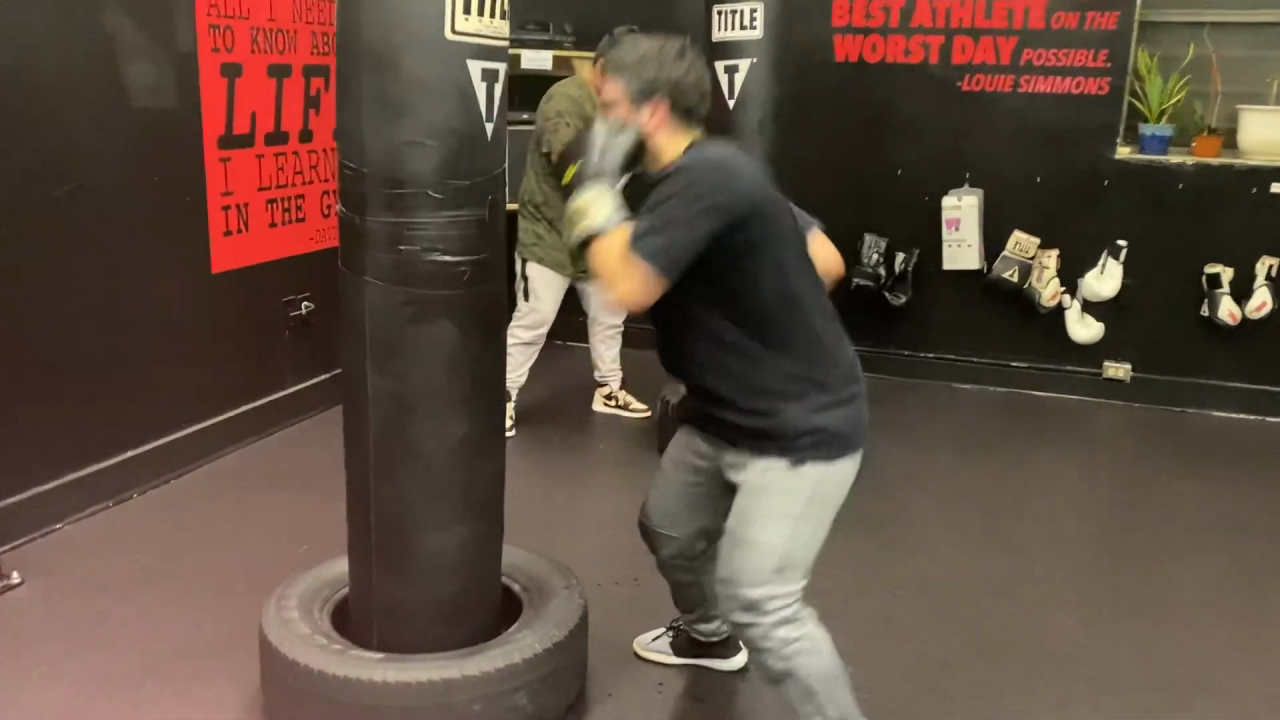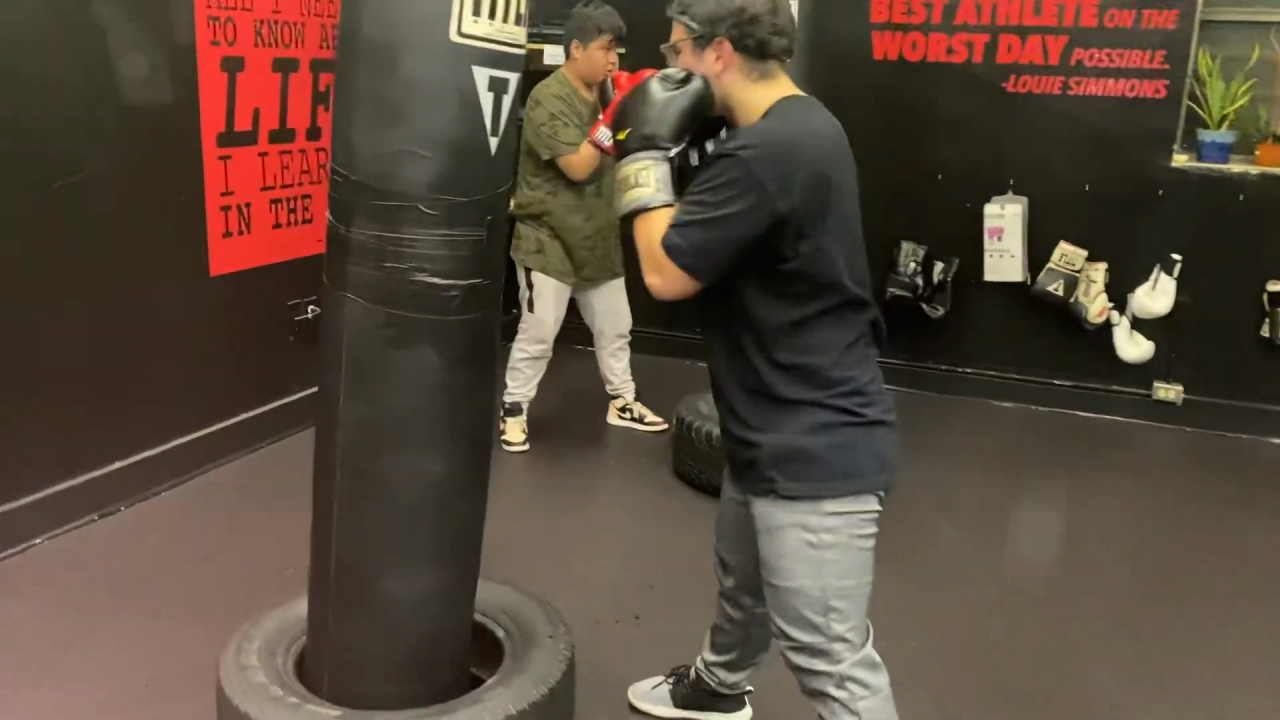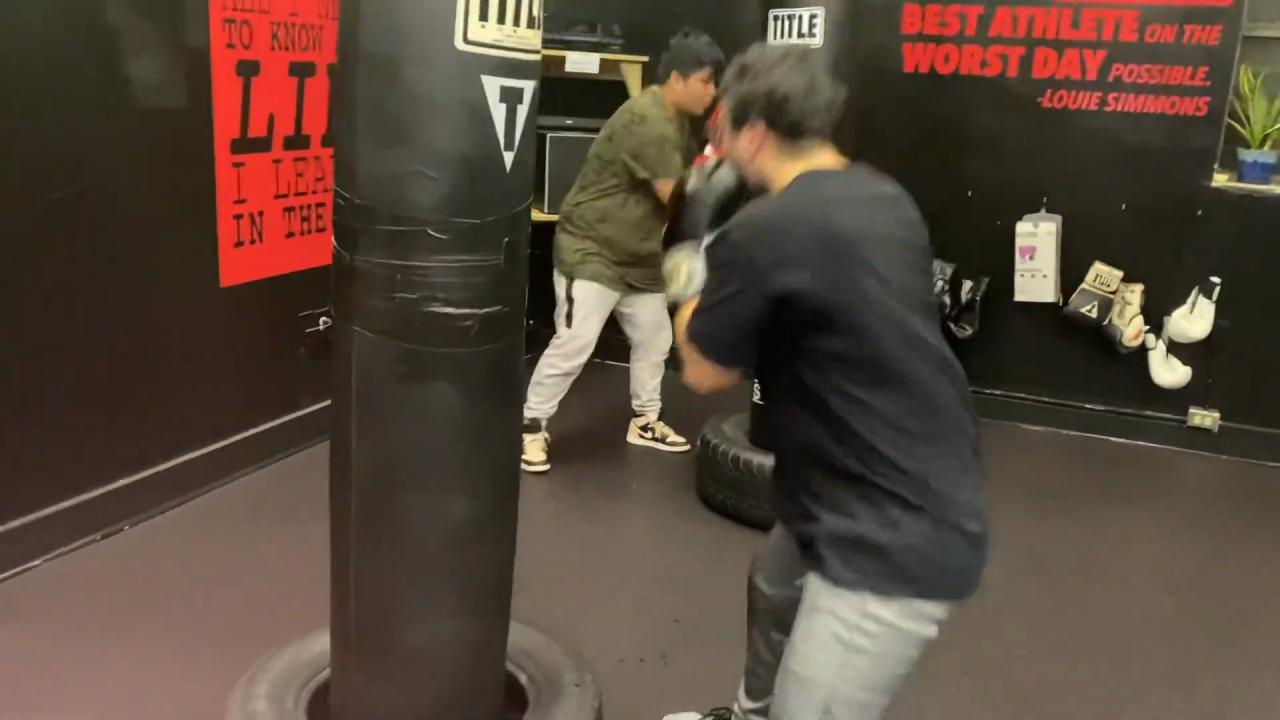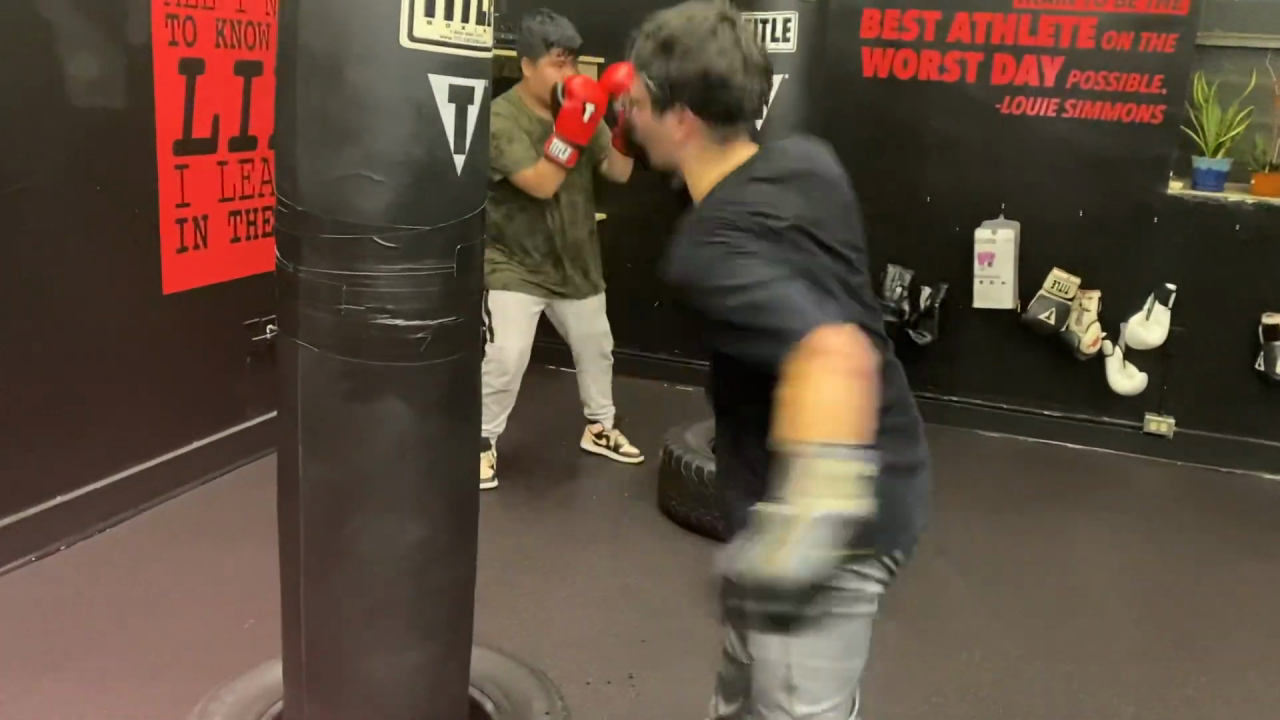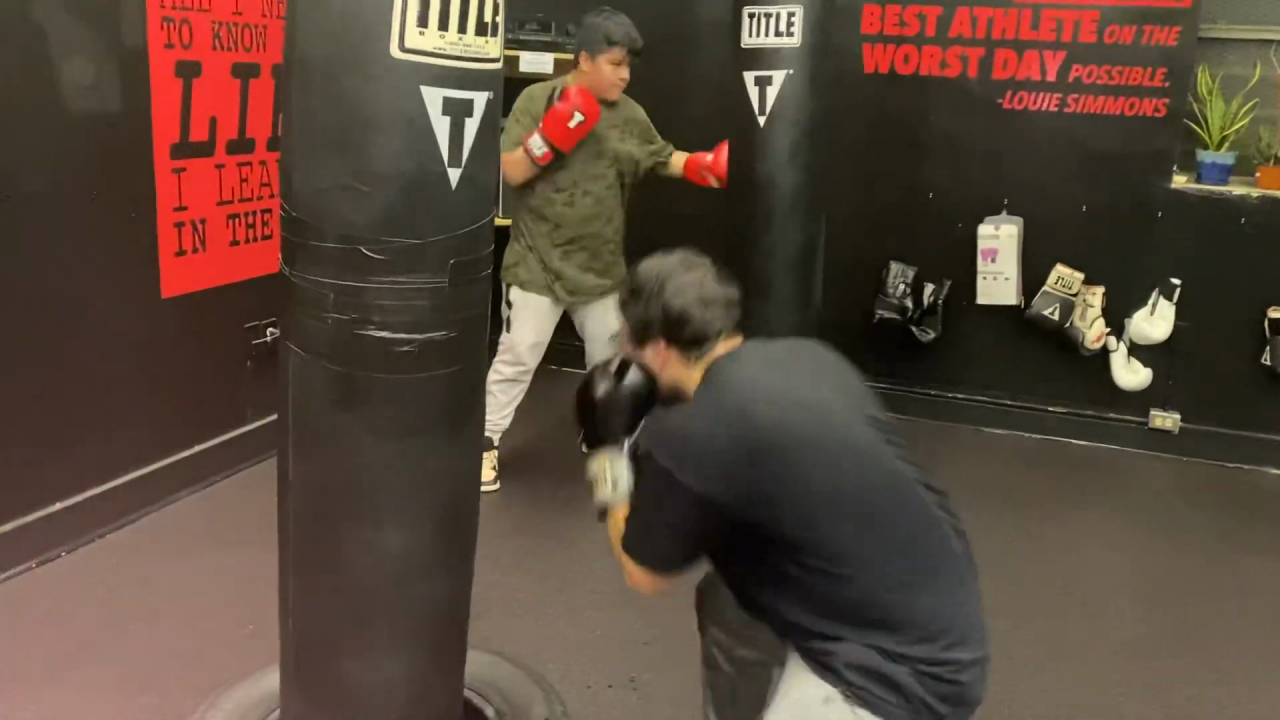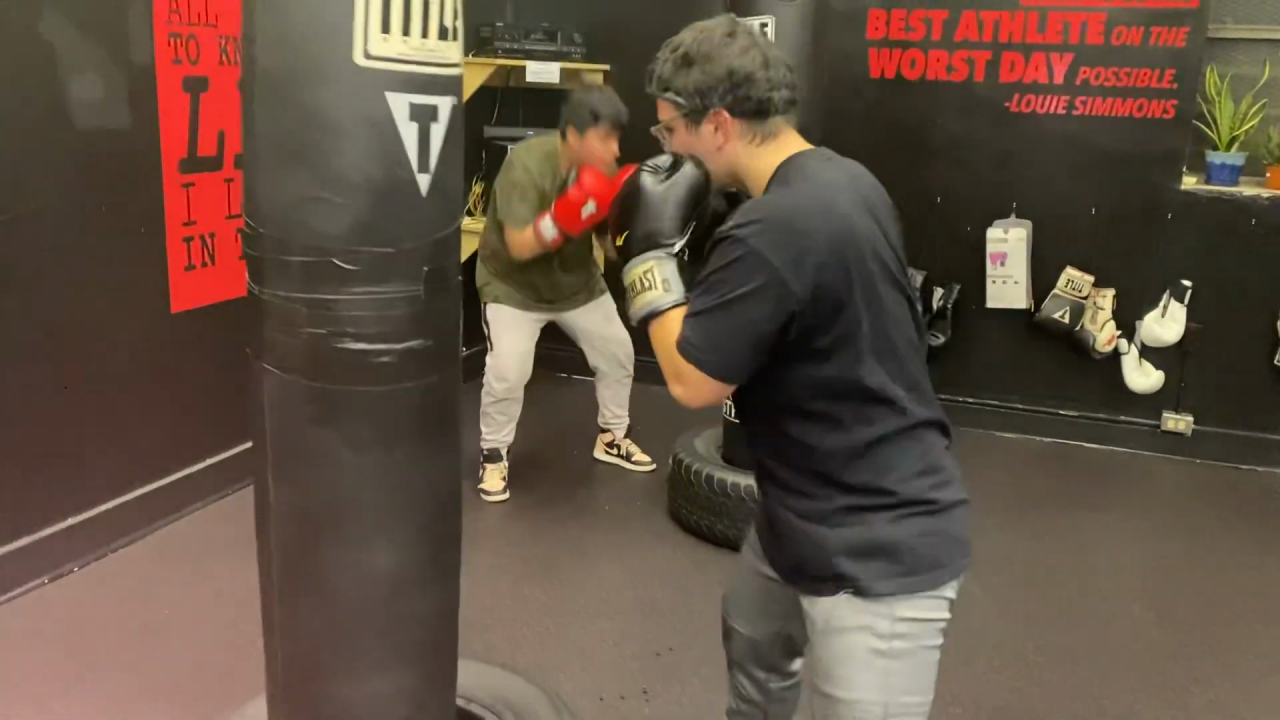
dt=0.7s
person 1, frame 1
left shoulder: (718, 176)
right shoulder: (704, 177)
left elbow: (630, 290)
right elbow: (826, 263)
left wrist: (593, 187)
left hip: (804, 428)
right hip: (726, 415)
left knee: (756, 602)
right knee: (667, 526)
right ankle: (707, 634)
person 1, frame 2
left shoulder: (762, 154)
right shoulder: (809, 126)
left elbow: (666, 274)
left wrist: (646, 150)
right wrist: (663, 150)
left hip: (814, 447)
right hip: (780, 430)
left knee: (826, 654)
right knee: (743, 571)
person 1, frame 3
left shoulder: (763, 229)
right shoulder: (883, 197)
left elbow: (704, 371)
left hip: (901, 534)
right hip: (899, 500)
right knee: (773, 594)
person 1, frame 4
left shoulder: (717, 246)
right shoulder: (805, 161)
left elbow: (835, 353)
left wrist: (806, 521)
left hip: (840, 506)
right knee: (746, 600)
person 1, frame 5
left shoulder: (691, 439)
right shoulder: (807, 357)
left elbow: (647, 572)
left wrist: (609, 450)
left hip: (899, 667)
right knee: (723, 603)
person 1, frame 6
left shoulder: (773, 233)
right shoulder: (840, 179)
left elbow: (693, 380)
left wrist: (651, 250)
left hip: (878, 546)
right hip: (808, 515)
right knee: (752, 641)
person 2, frame 1
right shoulder: (563, 100)
right elbow: (568, 165)
right hip: (548, 234)
left knee: (609, 313)
right knee: (531, 323)
left ankle: (607, 389)
right ankle: (502, 398)
person 2, frame 2
left shoulder: (604, 91)
right shoulder: (548, 99)
right elbow: (577, 167)
left hip: (599, 240)
right hip: (548, 242)
left knee: (615, 327)
right knee: (537, 334)
left ankle: (621, 401)
right ankle: (513, 411)
person 2, frame 3
left shoulder: (672, 116)
right shoulder: (647, 120)
left elbow: (675, 182)
right elbow: (672, 191)
left hip: (638, 257)
right hip: (591, 250)
left knee: (655, 339)
right knee: (573, 346)
left ankle: (644, 419)
right ankle: (532, 427)
person 2, frame 4
left shoulder: (580, 106)
right shoulder: (500, 118)
left elbow: (621, 172)
right elbow: (541, 185)
right wrist: (571, 130)
left hip: (575, 262)
right hip: (512, 264)
left knee: (596, 346)
right knee: (506, 358)
left ankle: (599, 427)
right ankle: (481, 442)
person 2, frame 5
left shoulder: (628, 113)
right shoulder: (537, 99)
left elbow: (665, 161)
right elbow: (511, 171)
left wrist: (709, 165)
right wrist: (553, 131)
left hip: (603, 264)
right hip: (539, 260)
left knee: (610, 352)
right knee: (517, 354)
right ankle: (486, 443)
person 2, frame 6
left shoulder: (605, 169)
right shoulder: (525, 165)
right elbow: (519, 247)
right wrist: (565, 216)
left hip: (576, 281)
right hip: (513, 284)
left knee: (618, 350)
right knee: (507, 372)
left ankle: (611, 437)
right ankle: (493, 455)
